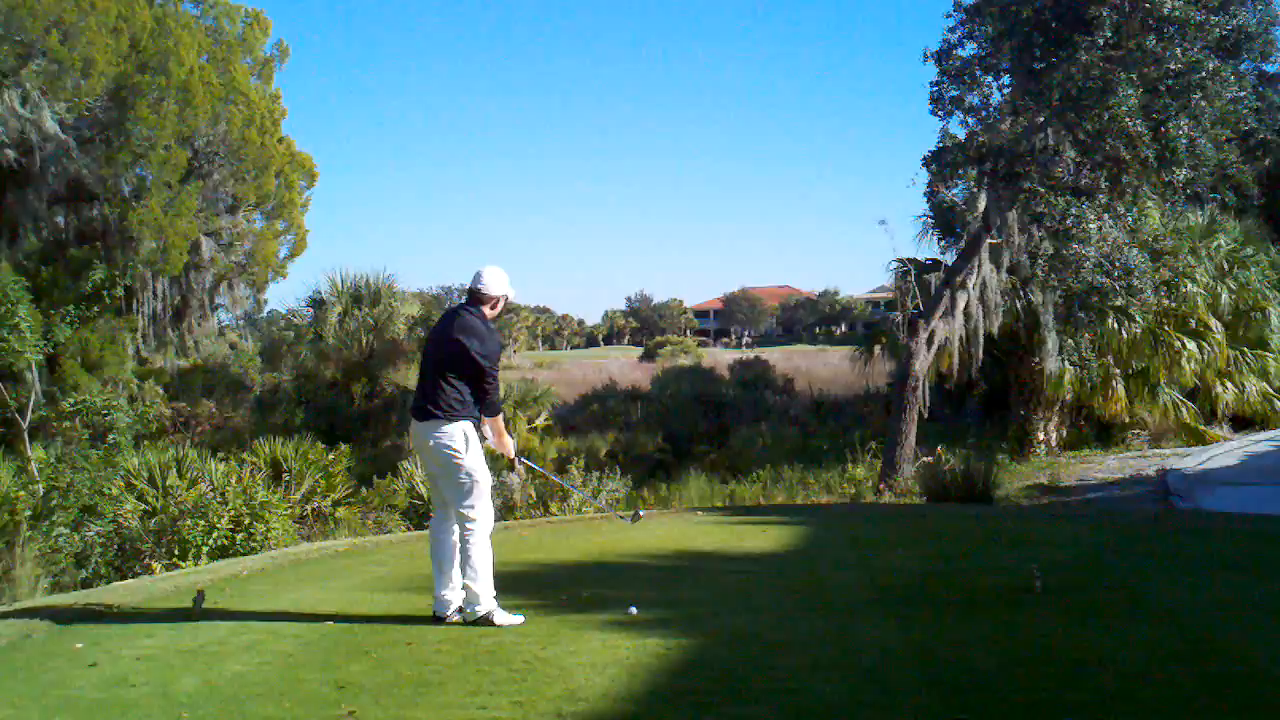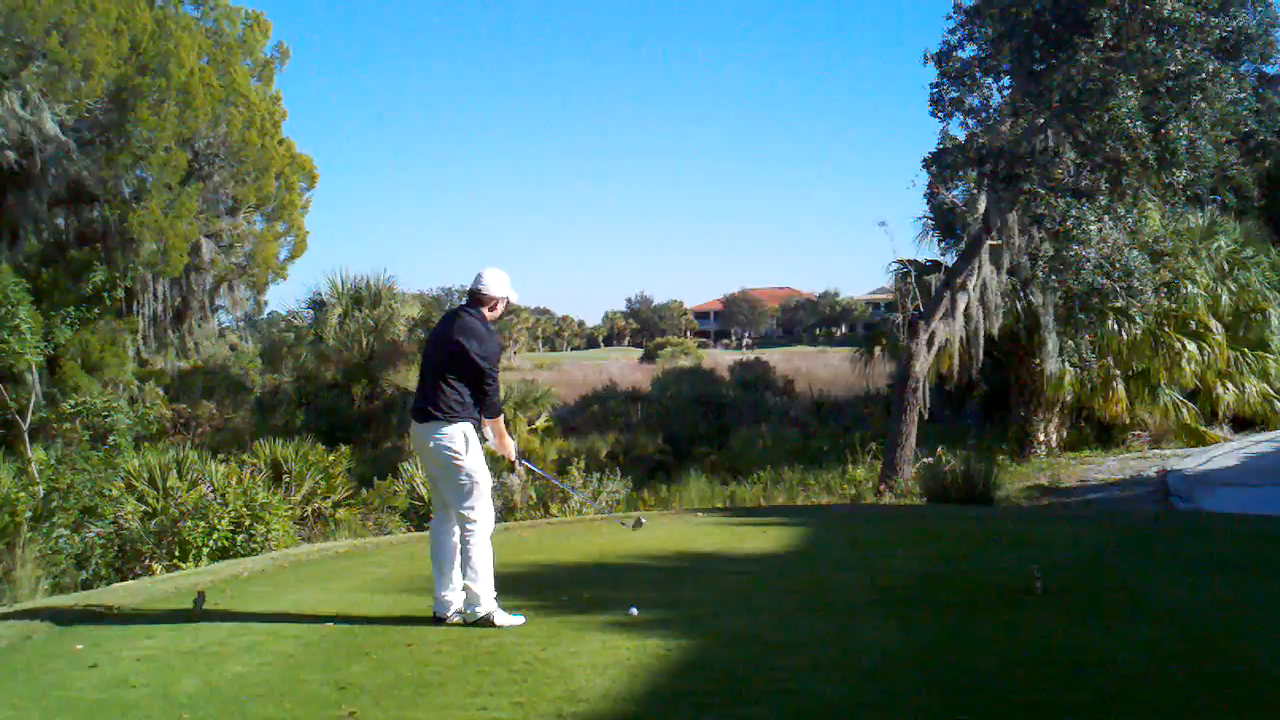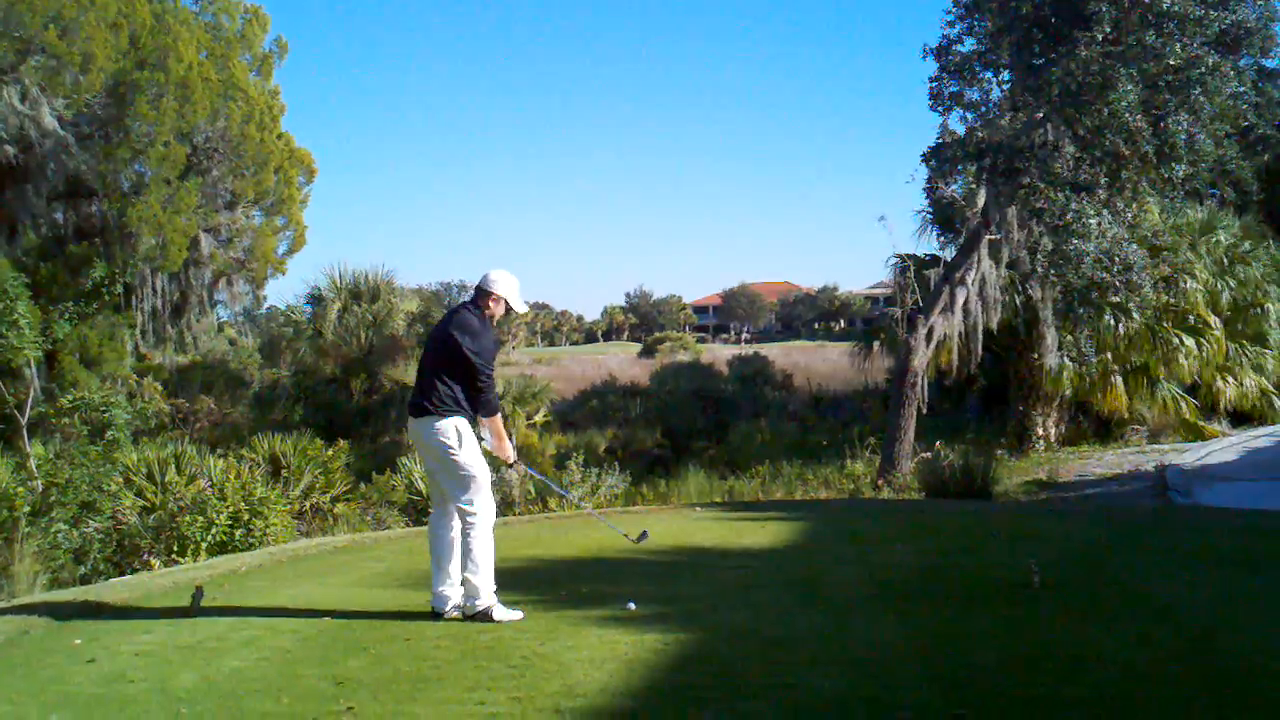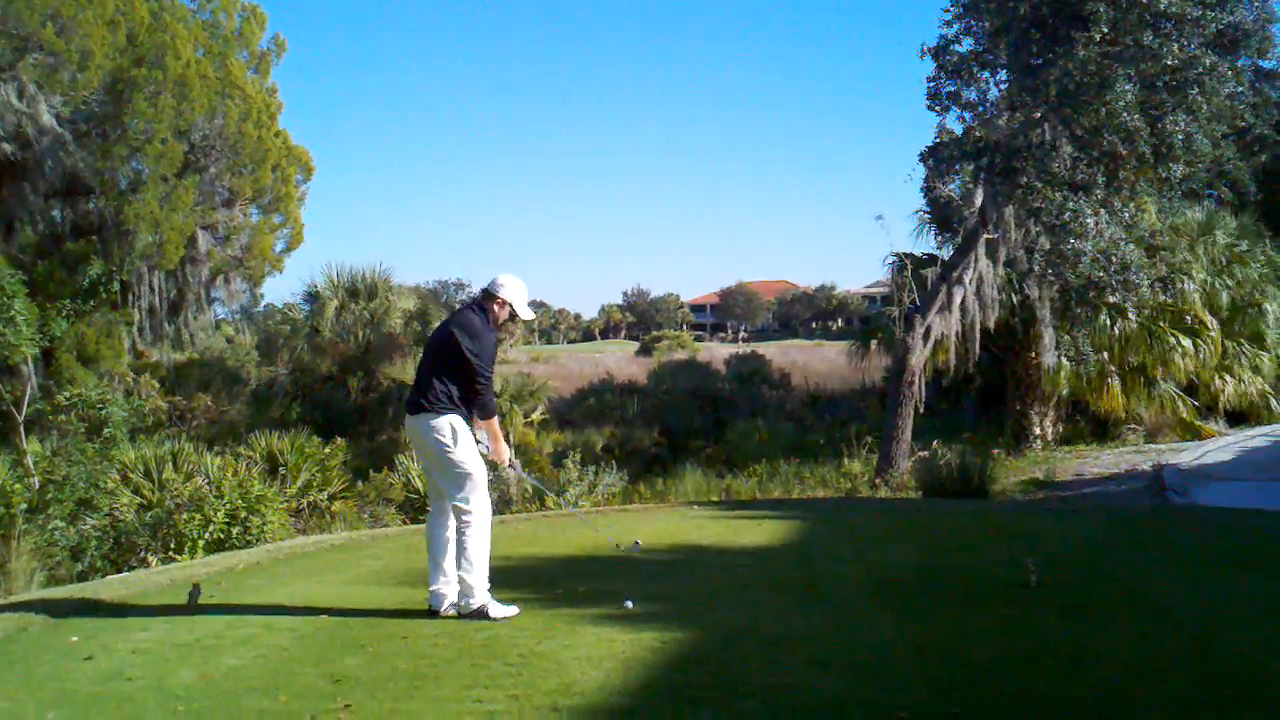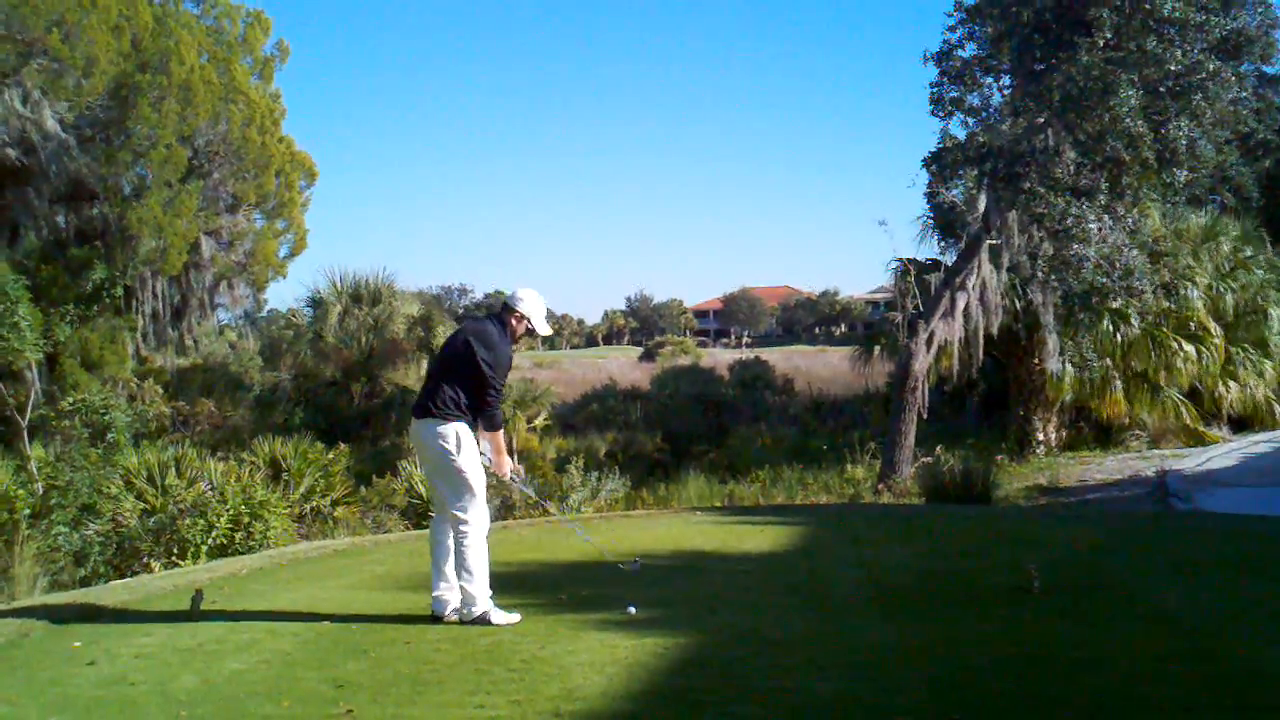
dt=0.2s
person 1, frame 1
left shoulder: (448, 321)
right shoulder: (484, 335)
right elbow: (489, 394)
left wrist: (489, 431)
right wrist: (502, 437)
left hip: (424, 426)
right hip: (452, 429)
left knee: (445, 516)
right knee: (476, 518)
left ankle: (447, 603)
right ankle: (480, 606)
person 1, frame 2
left shoulder: (449, 322)
right shoulder: (482, 335)
right elbow: (489, 395)
left wrist: (489, 431)
right wrist: (503, 438)
left hip: (425, 427)
right hip: (451, 431)
left knee: (446, 517)
right knee: (477, 519)
left ankle: (448, 605)
right ankle: (481, 607)
person 1, frame 3
left shoulder: (455, 319)
right shoulder: (477, 331)
right elbow: (484, 393)
left wrist: (489, 434)
right wrist: (501, 440)
left hip: (424, 422)
right hip: (447, 424)
left knee: (445, 511)
right knee: (479, 511)
left ankle: (446, 599)
right ankle: (480, 601)
person 1, frame 4
left shoulder: (461, 320)
right shoulder: (480, 332)
right elbow: (482, 395)
left wrist: (484, 434)
right wrist: (497, 443)
left hip: (421, 420)
right hip: (443, 422)
left knee: (443, 510)
right knee: (473, 510)
left ankle: (443, 597)
right ankle: (474, 599)
person 1, frame 5
left shoulder: (477, 329)
right shoulder: (496, 345)
right elbow: (490, 407)
left wrist: (490, 447)
right wrist: (501, 456)
left hip: (426, 426)
right hip: (447, 428)
left knee: (446, 516)
right knee: (471, 519)
left ankle: (445, 603)
right ankle: (476, 607)
